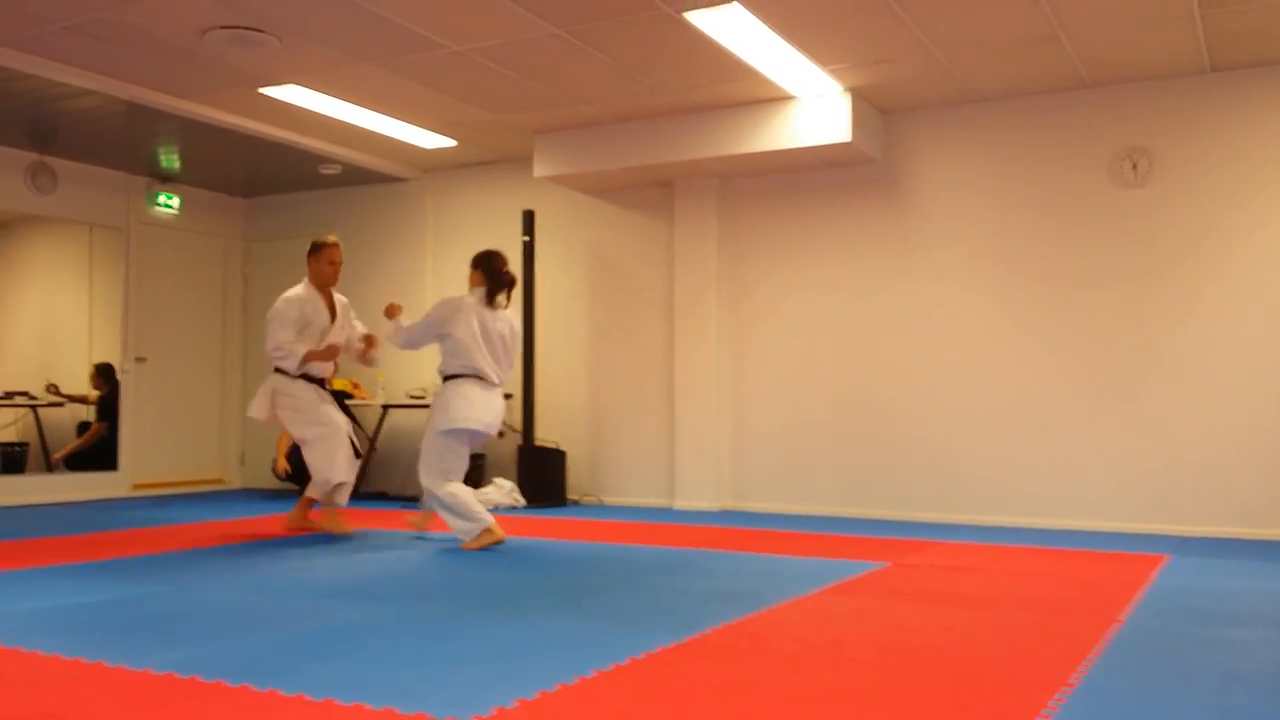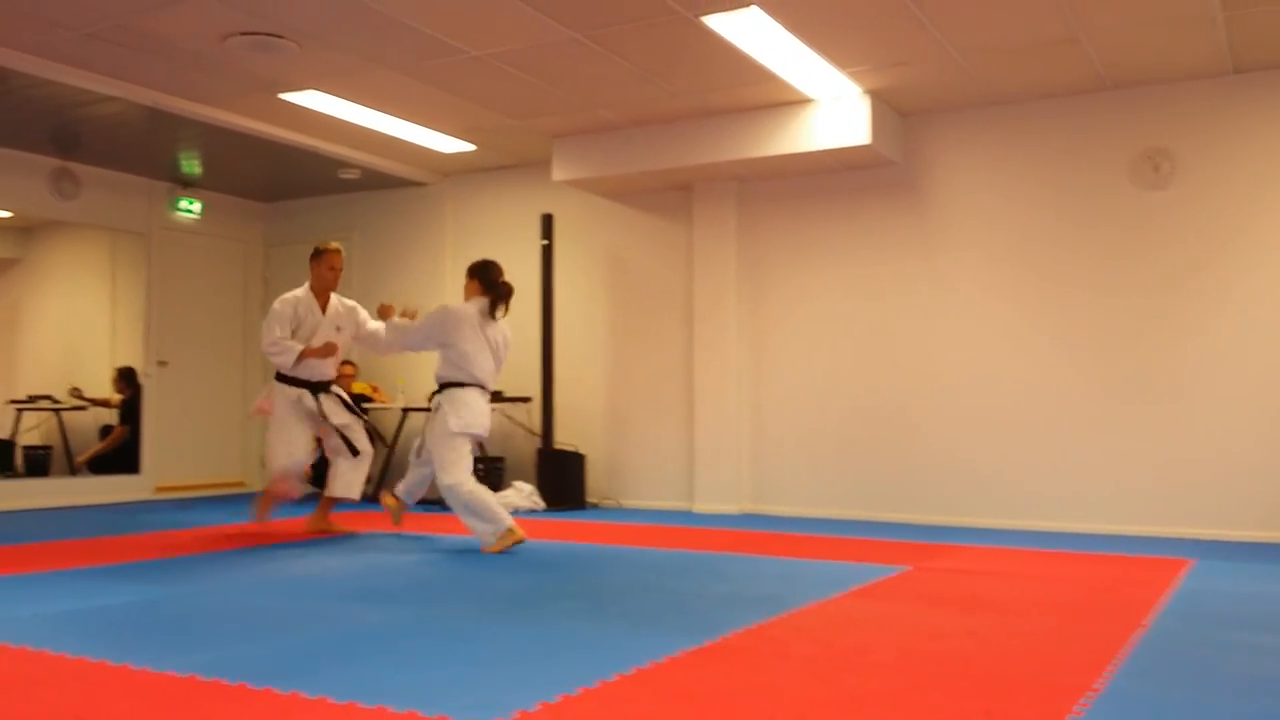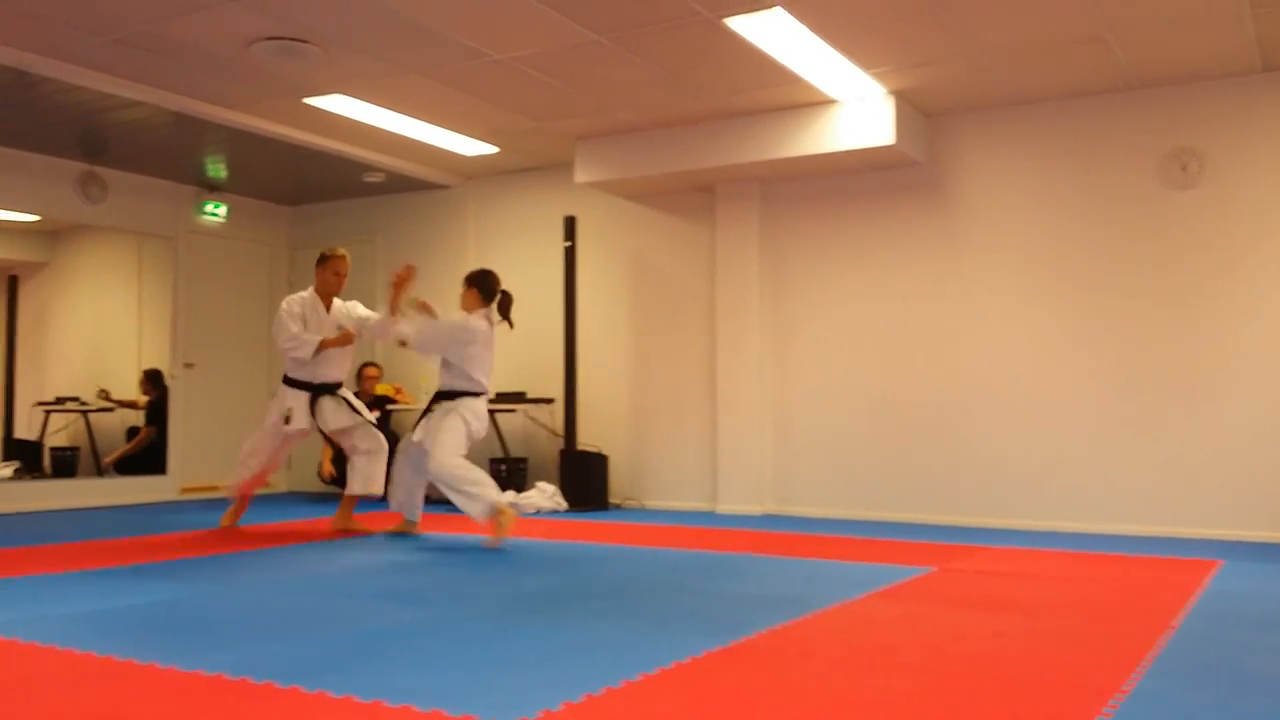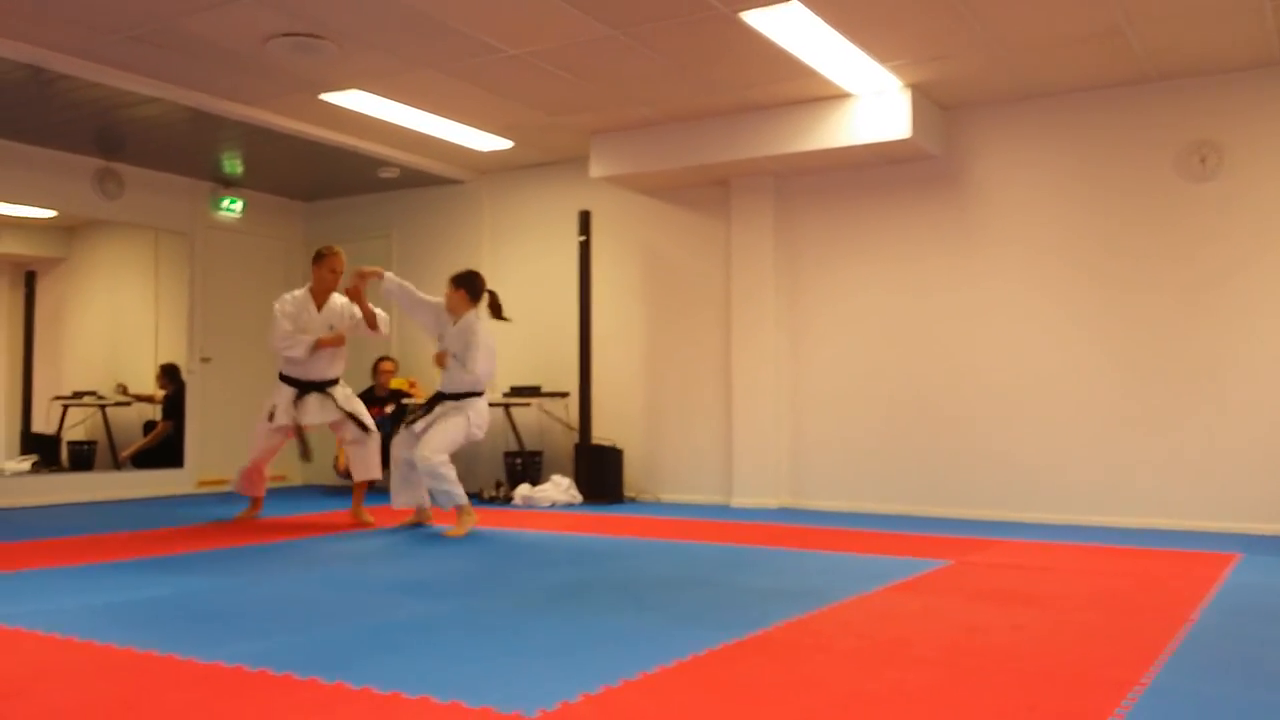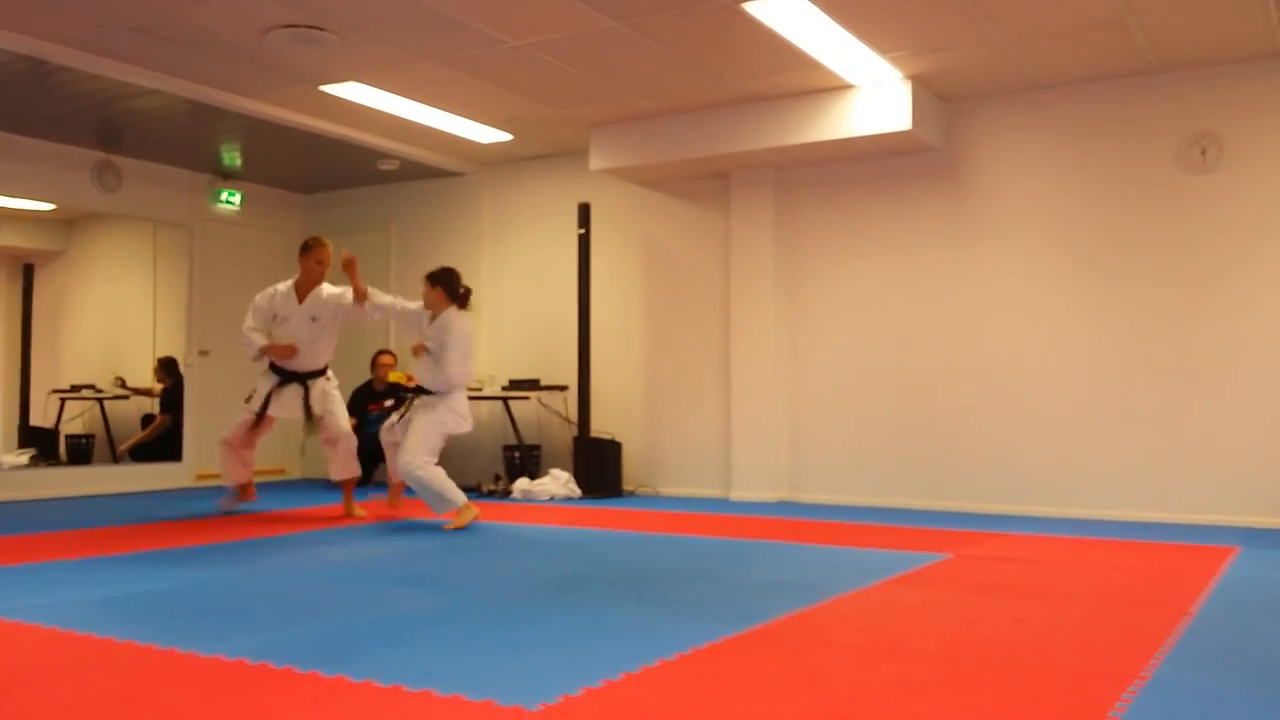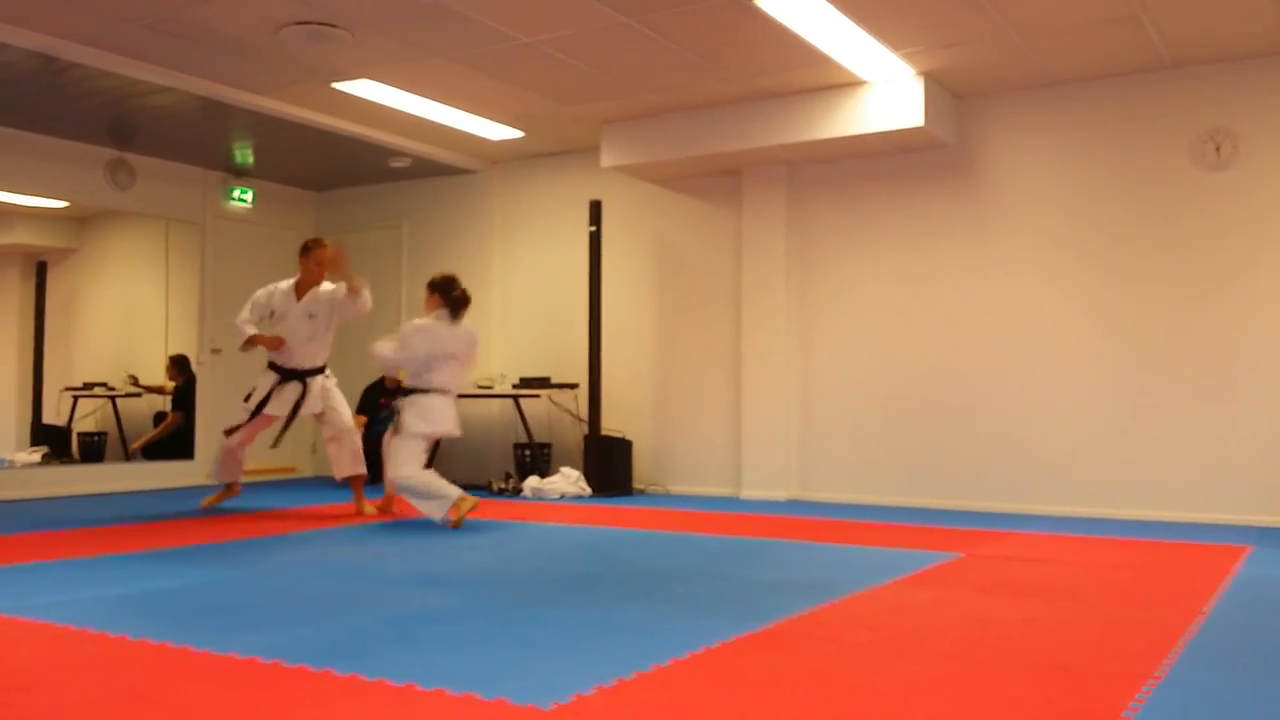
dt=0.1s
person 1, frame 1
left shoulder: (341, 305)
right shoulder: (294, 301)
left elbow: (355, 340)
right elbow: (277, 347)
left wrist: (367, 344)
right wrist: (318, 353)
left hip: (317, 390)
right hip: (290, 388)
left knee: (342, 448)
right knee: (333, 439)
left ankle: (301, 513)
right ankle: (331, 510)
person 1, frame 2
left shoulder: (346, 309)
right shoulder: (290, 303)
left elbow: (376, 335)
right elbow: (272, 345)
right wrist: (312, 353)
left hip: (325, 394)
right hip: (292, 394)
left knee: (355, 448)
right knee: (291, 459)
left ankle: (321, 516)
right ankle: (271, 498)
person 1, frame 3
left shoulder: (350, 309)
right shoulder: (294, 305)
left elbow: (384, 326)
right elbow: (290, 343)
left wrist: (396, 295)
right wrist: (331, 341)
left hip: (336, 397)
right hip: (297, 395)
left knee: (372, 445)
right knee: (262, 453)
left ankle: (345, 515)
right ankle: (239, 505)
person 1, frame 4
left shoulder: (345, 306)
right shoulder: (288, 304)
left elbow: (378, 327)
right elbow: (284, 343)
left wrist: (362, 302)
right wrist: (324, 342)
left hip: (330, 392)
right hip: (291, 393)
left knee: (364, 435)
right knee: (260, 451)
left ankle: (358, 507)
right ankle: (254, 505)
person 1, frame 5
left shoulder: (334, 297)
right shoulder: (273, 296)
left elbow: (365, 307)
right elbow: (249, 330)
right wrist: (273, 348)
left hip: (316, 384)
right hip: (277, 381)
left knee: (339, 433)
right knee: (237, 436)
left ankle: (349, 502)
right ankle: (244, 488)
person 1, frame 6
left shoulder: (333, 295)
right shoulder: (274, 293)
left elbow: (360, 301)
right elbow: (243, 322)
left wrist: (345, 275)
right wrist: (261, 340)
left hip: (315, 381)
right hip: (277, 380)
left knee: (343, 429)
right knee: (235, 434)
left ankle: (360, 499)
right ankle: (229, 487)
person 2, frame 1
left shoulder: (454, 306)
right shoulder: (509, 320)
left elbow: (409, 339)
left wrist: (396, 318)
left hip: (459, 397)
right hip: (489, 400)
left knee: (438, 479)
right knee: (439, 460)
left ankle: (485, 529)
right ankle: (430, 512)
person 2, frame 2
left shoulder: (453, 315)
right shoulder: (500, 327)
left elbow: (408, 338)
left wrist: (392, 320)
left hip: (456, 403)
right hip: (477, 403)
left knee: (454, 478)
right knee: (424, 454)
left ankle: (505, 530)
right ankle: (401, 501)
person 2, frame 3
left shoulder: (469, 326)
right shoulder: (479, 324)
left elbow: (427, 339)
left wrist: (402, 325)
right wrist: (431, 317)
left hip: (461, 408)
right hip: (450, 406)
left knee: (443, 465)
right knee: (409, 457)
left ankle: (497, 509)
right ankle: (409, 520)
person 2, frame 4
left shoulder: (476, 331)
right shoulder: (451, 320)
left elbow: (478, 377)
right elbow: (413, 299)
left wrist: (448, 362)
right wrist: (381, 276)
left hip: (465, 410)
right hip: (445, 404)
left knee: (427, 456)
right knee: (403, 446)
left ankle: (464, 513)
right ankle: (422, 511)
person 2, frame 5
left shoulder: (454, 327)
right shoulder: (429, 315)
left elbow: (452, 377)
right elbow: (394, 308)
left wrist: (425, 355)
right wrist: (361, 288)
left hip: (444, 405)
right hip: (428, 402)
left knee: (412, 464)
right knee: (391, 432)
left ankle: (463, 508)
right ankle: (398, 486)
person 2, frame 6
left shoulder: (419, 330)
right shoulder: (467, 334)
left elbow: (388, 361)
left wrist: (383, 346)
left hip: (418, 405)
right hip: (433, 405)
left knee: (403, 474)
right knee: (393, 443)
left ankle: (460, 500)
right ankle: (391, 498)
